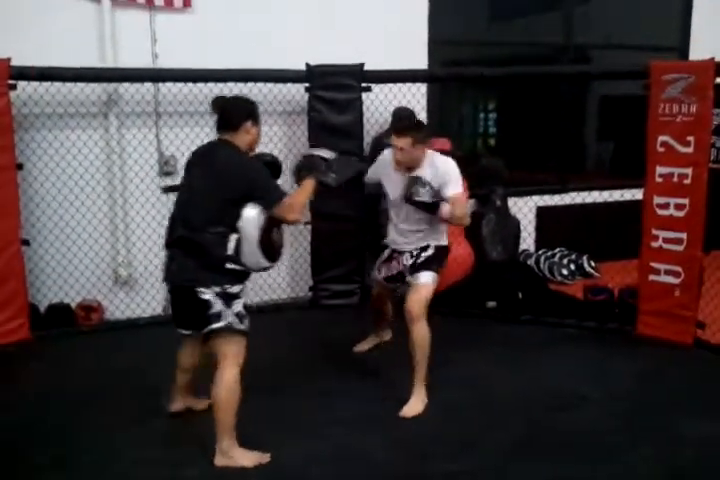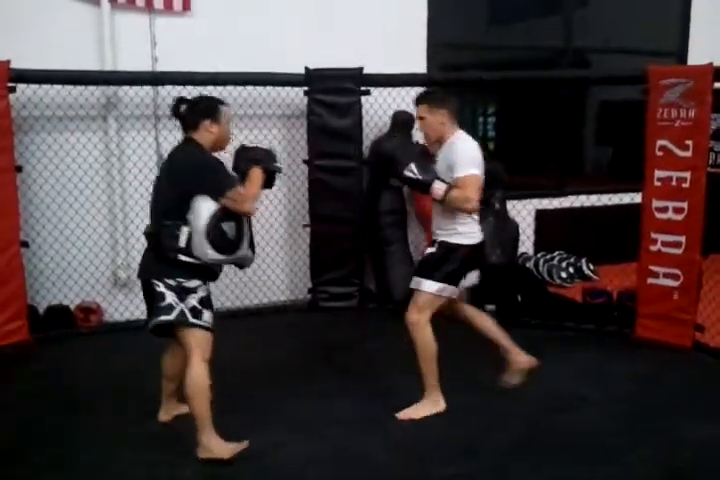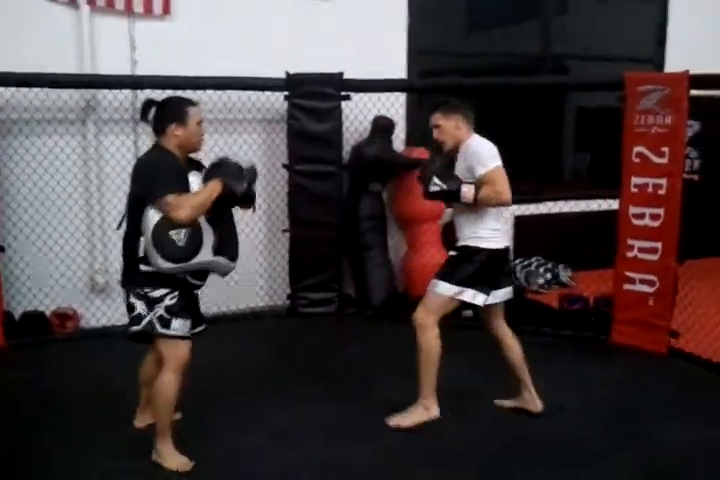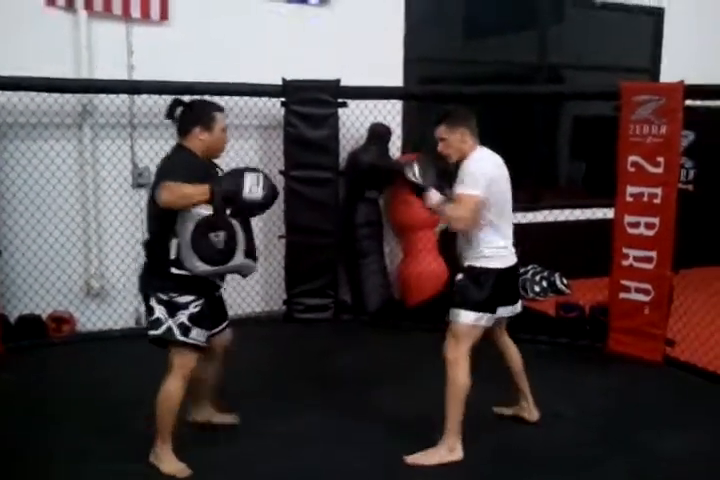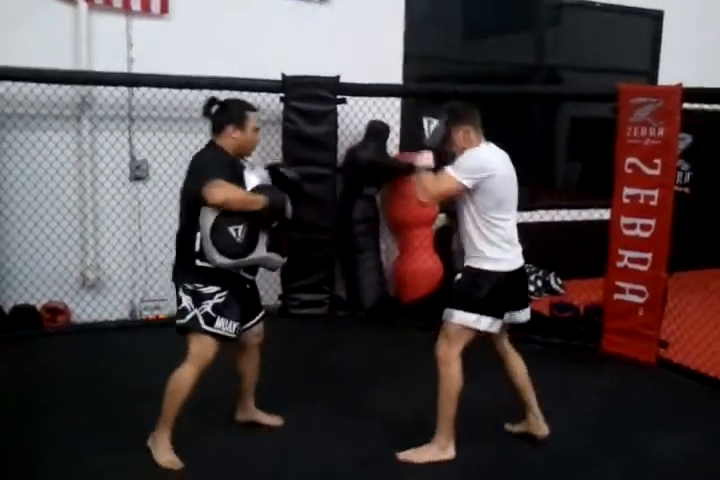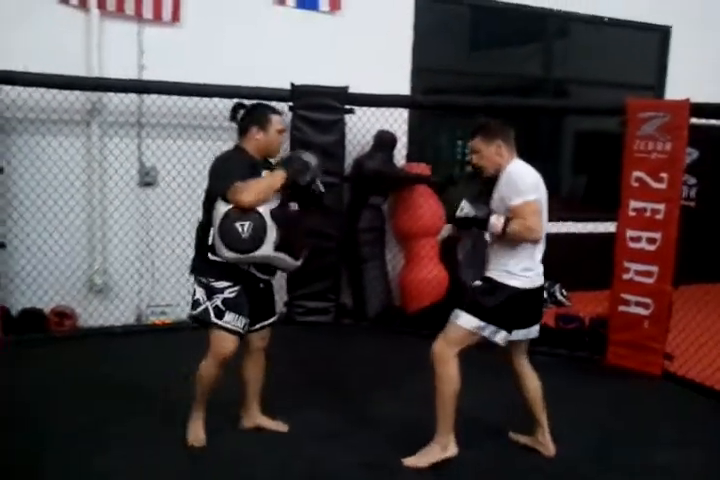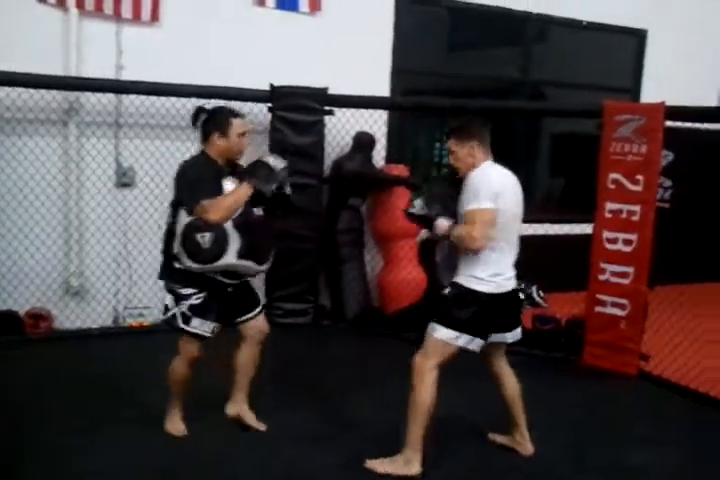
dt=0.3s
person 1, frame 1
left shoulder: (203, 155)
right shoulder: (245, 168)
right elbow: (292, 213)
right wrist: (311, 177)
left hip: (184, 264)
right hip: (212, 273)
left knee: (196, 335)
right knee: (231, 358)
left ankle: (180, 396)
right ankle: (227, 450)
person 1, frame 2
left shoulder: (185, 157)
right shoulder: (200, 163)
left elbow: (211, 201)
right elbow: (245, 204)
left wrist: (241, 178)
right wrist: (258, 169)
left hip: (170, 265)
right hip: (177, 270)
left knee: (181, 340)
right knee: (198, 350)
left ankle: (169, 404)
right ankle: (208, 440)
person 1, frame 3
left shoulder: (187, 165)
right shoulder: (153, 166)
left elbow: (202, 207)
right elbow: (180, 211)
left wrist: (226, 187)
right wrist: (218, 184)
left hip: (176, 275)
right hip: (153, 279)
left knee: (161, 350)
right knee: (175, 358)
left ankle: (146, 411)
right ankle: (163, 445)
person 1, frame 4
left shoulder: (202, 166)
right shoulder: (177, 165)
right elbow: (166, 197)
right wrist: (220, 190)
left hip: (198, 277)
right hip: (173, 282)
left knee: (220, 342)
right knee: (184, 365)
left ankle: (202, 407)
right ankle: (161, 449)
person 1, frame 5
left shoulder: (234, 163)
right shoulder: (208, 161)
left elbow: (243, 202)
right elbow: (218, 196)
right wrist: (264, 201)
left hip: (236, 271)
right hip: (205, 276)
left knee: (253, 338)
right knee: (200, 357)
left ankle: (247, 408)
right ankle: (161, 437)
person 1, frame 6
left shoulder: (265, 168)
right shoulder: (229, 163)
right elbow: (245, 196)
right wrist: (287, 172)
left hip: (256, 271)
right hip: (223, 272)
left knee: (258, 344)
right knee: (223, 349)
left ankle: (251, 413)
right ankle: (198, 414)
person 1, frame 7
left shoulder: (234, 170)
right shoulder: (193, 171)
left elbow: (247, 211)
right elbow: (213, 213)
left wrist: (267, 185)
right wrist: (250, 184)
left hip: (232, 272)
right hip: (194, 277)
left knee: (257, 331)
right knee: (190, 351)
left ankle: (238, 404)
right ankle: (174, 410)
person 2, frame 1
left shoulder: (444, 167)
right shoulder: (387, 160)
left elbow: (462, 218)
right elbow: (365, 182)
left wrist: (440, 205)
left hip: (430, 247)
right hip: (397, 245)
left knee: (414, 310)
right knee: (378, 295)
left ankle: (419, 393)
right ankle: (382, 331)
person 2, frame 2
left shoulder: (462, 148)
right shoulder: (448, 145)
left elbow: (470, 202)
left wrist: (431, 186)
right wrist: (425, 179)
left hip: (455, 244)
right hip: (452, 240)
left knee: (416, 316)
right knee: (458, 307)
left ankle: (432, 397)
right ankle: (517, 357)
person 2, frame 3
left shoulder: (478, 149)
right shoulder: (468, 152)
left elbow: (502, 195)
left wrist: (457, 191)
right wrist: (447, 190)
left hip: (479, 250)
right hip: (493, 250)
left knee: (425, 318)
right knee: (496, 324)
left ankle: (426, 404)
right ankle: (529, 396)
person 2, frame 4
left shoulder: (476, 165)
right shoulder: (486, 161)
left elbow: (459, 221)
left wrist: (430, 196)
right wrist: (441, 197)
left hip: (485, 270)
right hip: (502, 265)
left knee: (456, 351)
right knee: (499, 334)
left ankle: (451, 444)
right ankle: (526, 405)
person 2, frame 5
left shoulder: (476, 160)
right shoulder: (495, 156)
left elbow: (423, 193)
left wrist: (424, 155)
left hip: (487, 272)
right hip: (510, 267)
left knee: (447, 351)
right knee: (501, 343)
left ankle: (443, 443)
right ankle: (535, 420)
person 2, frame 6
left shoulder: (516, 176)
right shoulder: (523, 174)
left elbow: (532, 231)
left wrist: (489, 220)
right wrist: (488, 219)
left hip: (506, 286)
right hip: (528, 286)
left knee: (443, 349)
right knee: (519, 358)
left ankle: (444, 441)
right ankle: (543, 438)
person 2, frame 7
left shoulder: (479, 180)
right shoulder: (508, 178)
left elbow: (475, 239)
left wrist: (439, 222)
right wrist: (452, 220)
left hip: (474, 291)
right hip: (505, 289)
left knee: (424, 365)
right knee: (498, 361)
right ankle: (521, 436)
person 3, frame 1
left shoulder: (379, 140)
left hip: (376, 199)
right hip: (391, 201)
left knee: (379, 245)
right knee: (396, 245)
left ankle: (383, 289)
right ankle: (399, 293)
person 3, frame 2
left shoulder: (378, 143)
right shoulder: (403, 144)
left hip: (375, 199)
right hip: (390, 199)
left knee: (378, 246)
right knee: (395, 245)
left ankle: (385, 292)
right ankle: (401, 293)
person 3, frame 3
left shoulder: (359, 148)
right shoulder: (380, 149)
right elbow: (399, 163)
left hip: (354, 204)
right hip: (370, 204)
left knee: (358, 251)
right knee: (375, 251)
left ankle: (365, 298)
right ankle: (380, 298)
person 3, frame 4
left shoulder: (355, 155)
right shoulder: (377, 156)
right elbow: (394, 170)
right wrist: (419, 169)
left hip: (351, 210)
right hip: (367, 210)
left knee: (355, 257)
right knee: (371, 256)
left ankle: (361, 304)
right ankle: (376, 304)
person 3, frame 5
left shoulder: (353, 151)
right shoulder: (374, 154)
right elbow: (393, 167)
right wrist: (415, 167)
left hip: (348, 206)
right hip: (364, 207)
left knee: (350, 253)
right knee: (368, 253)
left ankle: (356, 300)
right ankle: (372, 300)
person 3, frame 6
left shoulder: (360, 161)
right shoulder: (382, 164)
right elbow: (400, 177)
right wrist: (426, 179)
left hip: (355, 215)
right hip: (370, 216)
left knee: (356, 262)
right knee: (372, 262)
left ankle: (361, 309)
right ankle: (376, 309)
person 3, frame 7
left shoulder: (340, 163)
right shoulder: (361, 165)
right elbow: (380, 179)
right wrist: (406, 181)
left hip: (334, 217)
right hip: (349, 219)
left knee: (336, 264)
right knee: (351, 263)
left ankle: (340, 310)
right ankle: (354, 310)
